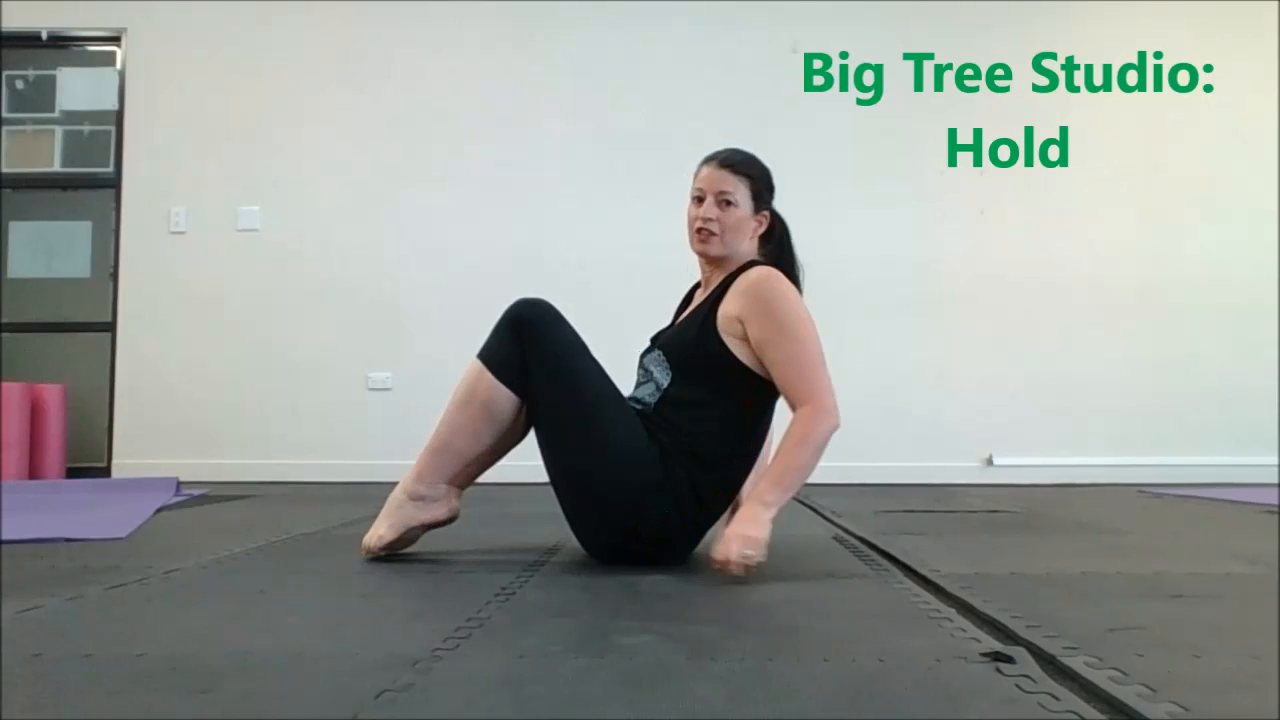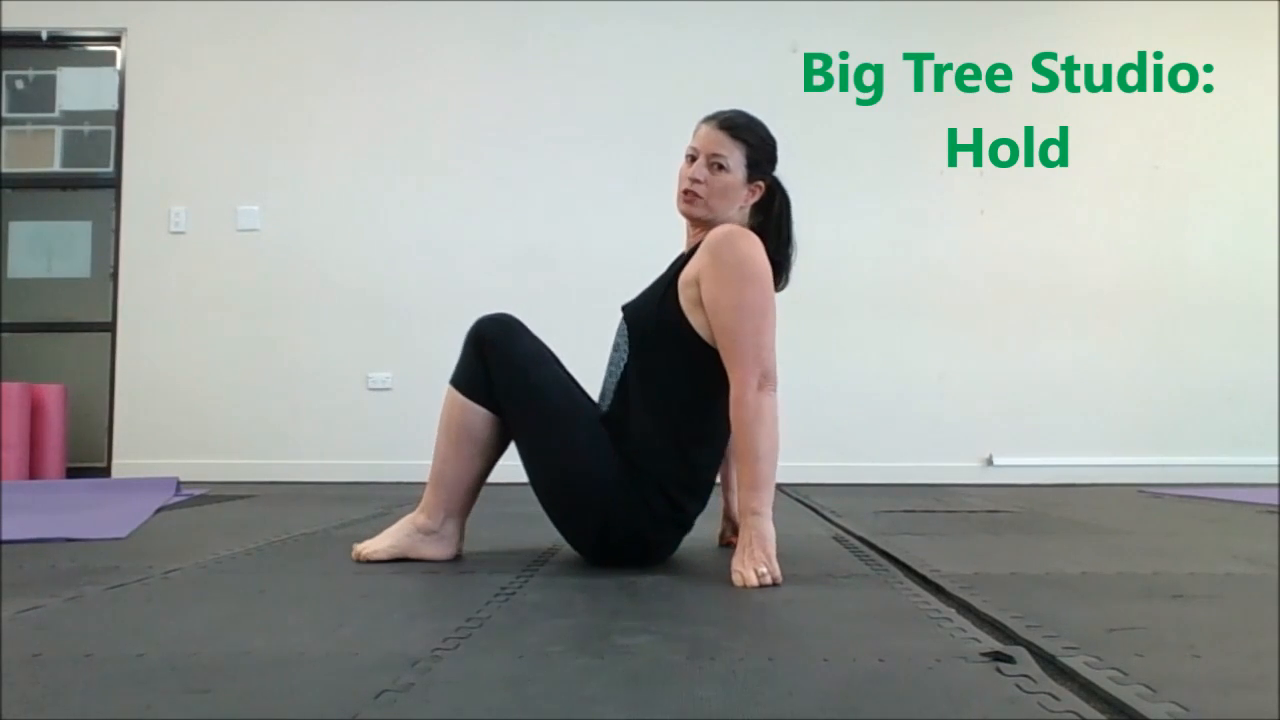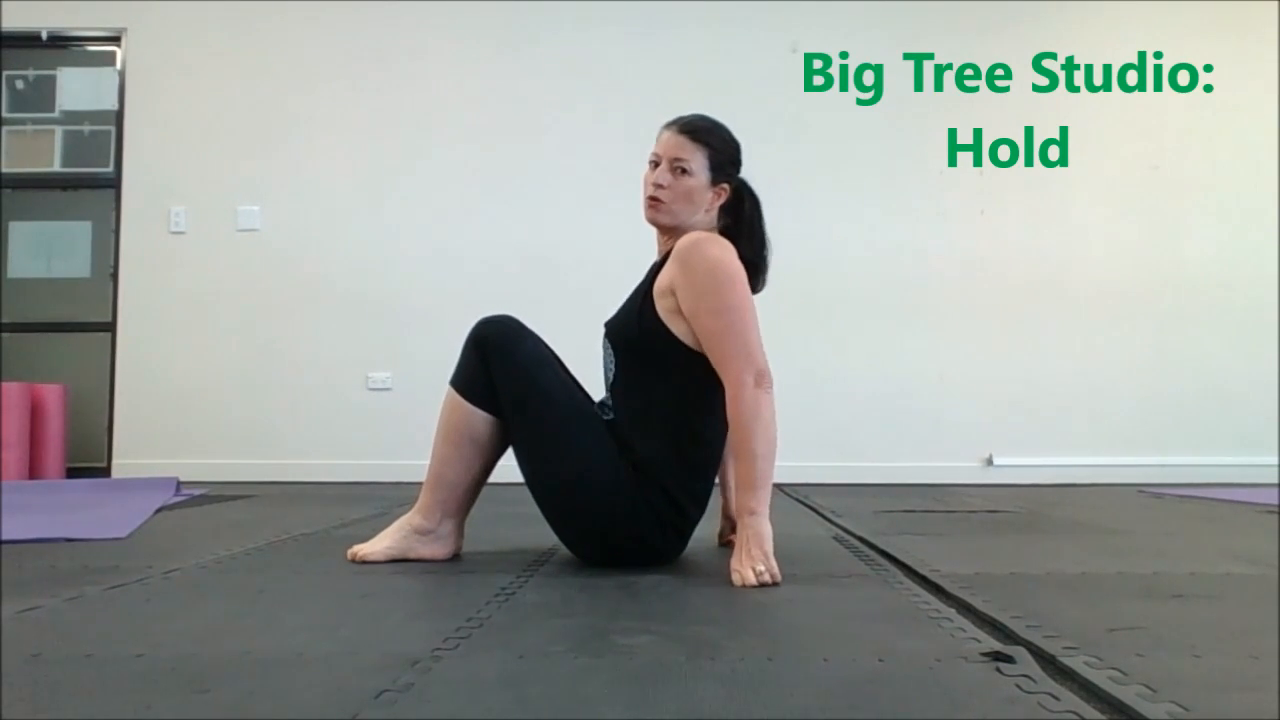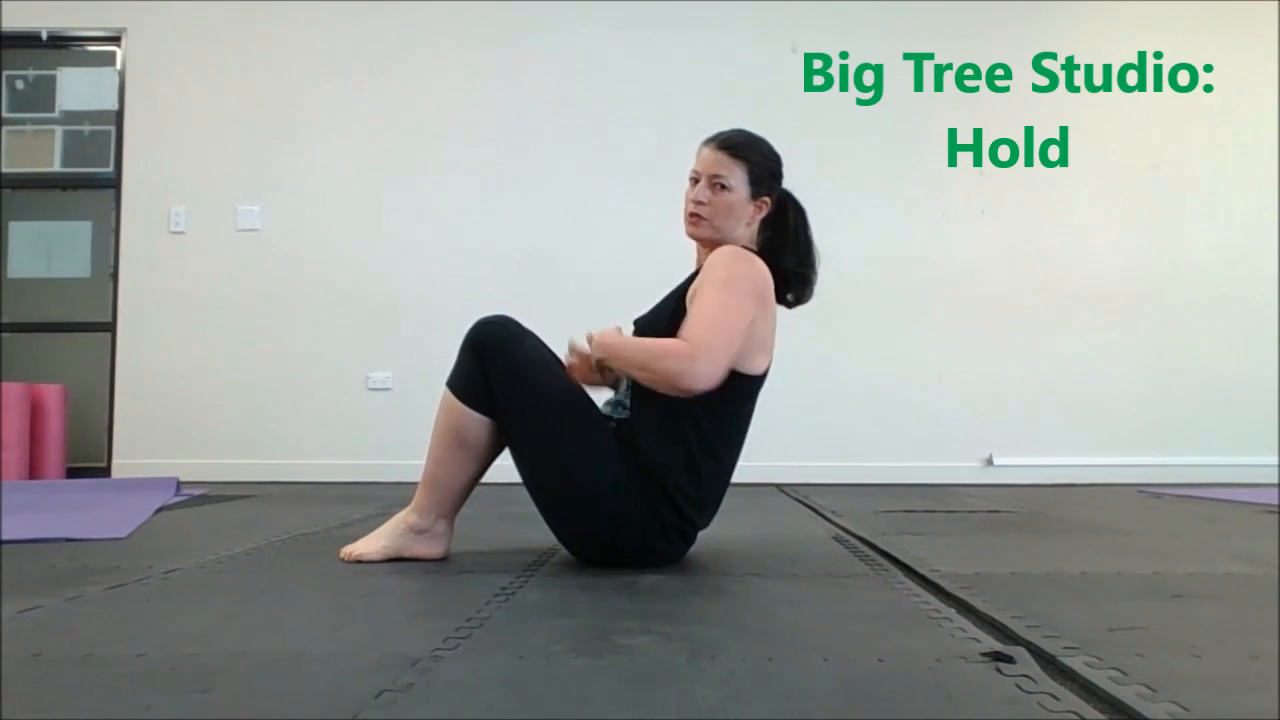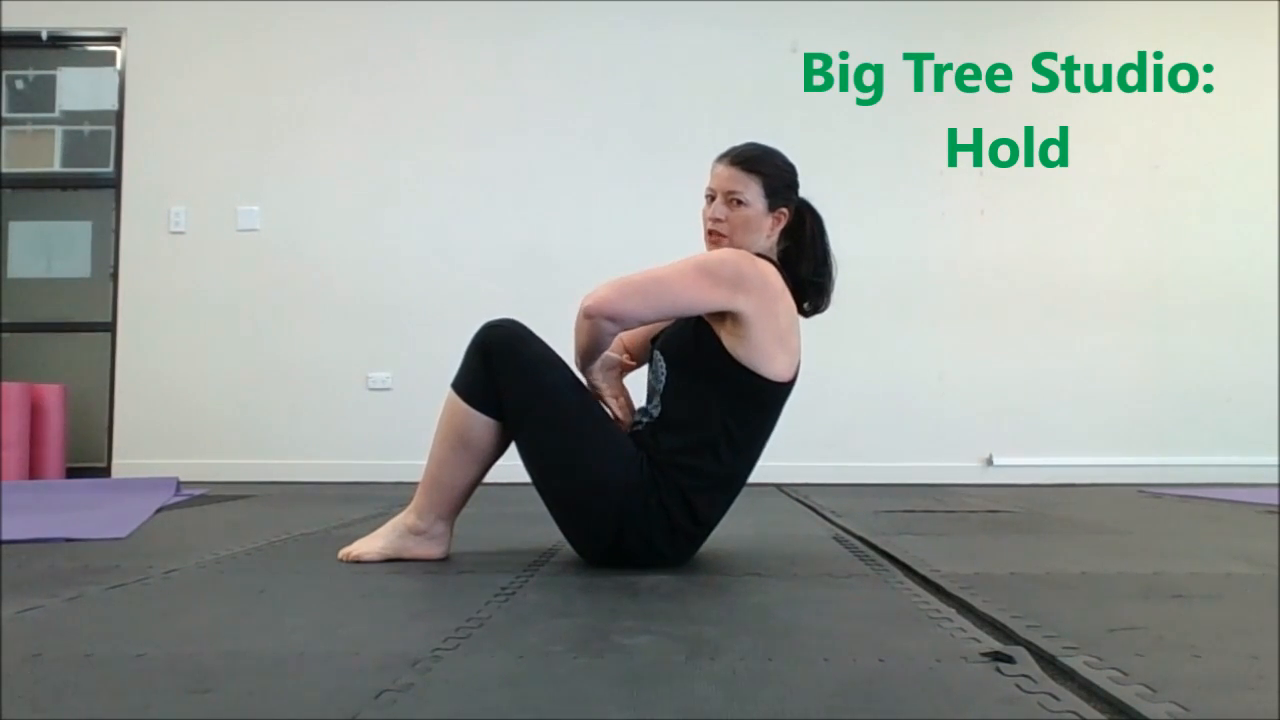
dt=1s
person 1, frame 1
left shoulder: (762, 290)
right shoulder: (704, 294)
left elbow: (819, 411)
right elbow: (738, 406)
left wrist: (758, 511)
right wrist: (738, 502)
left hip: (649, 512)
right hip: (636, 505)
left knee: (531, 325)
left ankle: (424, 492)
right ankle: (437, 489)
person 1, frame 2
left shoulder: (731, 249)
right shoulder: (704, 257)
left elbow: (755, 386)
right elbow: (714, 393)
left wrist: (757, 524)
right wrist: (733, 507)
left hip: (627, 513)
right hip: (630, 504)
left knee: (495, 340)
right knee: (501, 345)
left ankle: (435, 528)
right ankle: (440, 523)
person 1, frame 3
left shoulder: (702, 255)
right shoulder: (679, 264)
left elbow: (752, 384)
right elbow: (714, 398)
left wrist: (756, 524)
right wrist: (732, 508)
left hip: (633, 518)
right hip: (636, 508)
left knee: (497, 343)
right knee: (501, 351)
left ankle: (430, 528)
right ankle: (438, 524)
person 1, frame 4
left shoulder: (738, 270)
right shoulder: (717, 274)
left elbow: (694, 370)
left wrist: (610, 348)
right wrist: (610, 360)
left hip: (636, 517)
right hip: (639, 511)
left knee: (495, 344)
right knee: (507, 360)
left ankle: (425, 526)
right ankle: (430, 519)
person 1, frame 5
left shoulder: (745, 275)
right shoulder: (725, 299)
left elbow: (601, 307)
right elbow: (620, 343)
left wrist: (591, 366)
right wrist: (603, 372)
left hip: (645, 517)
right hip: (651, 509)
left knee: (501, 347)
right knee: (508, 360)
left ankle: (424, 527)
right ankle: (429, 521)
